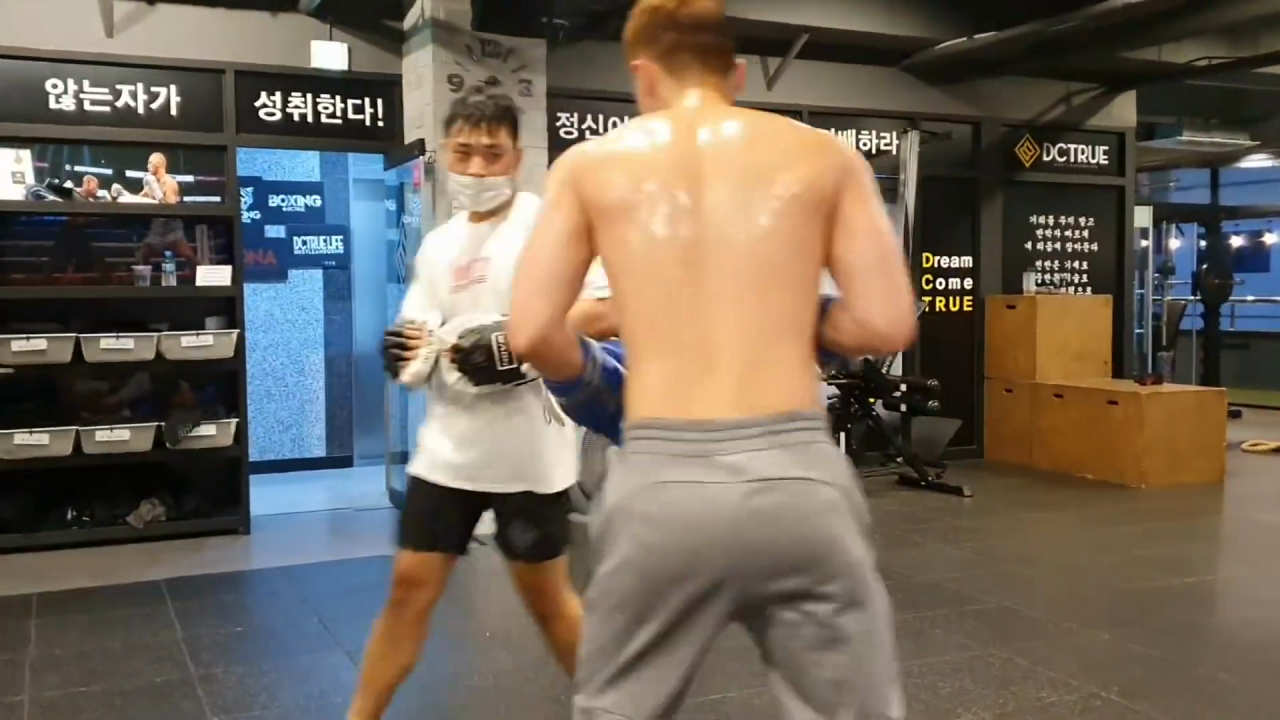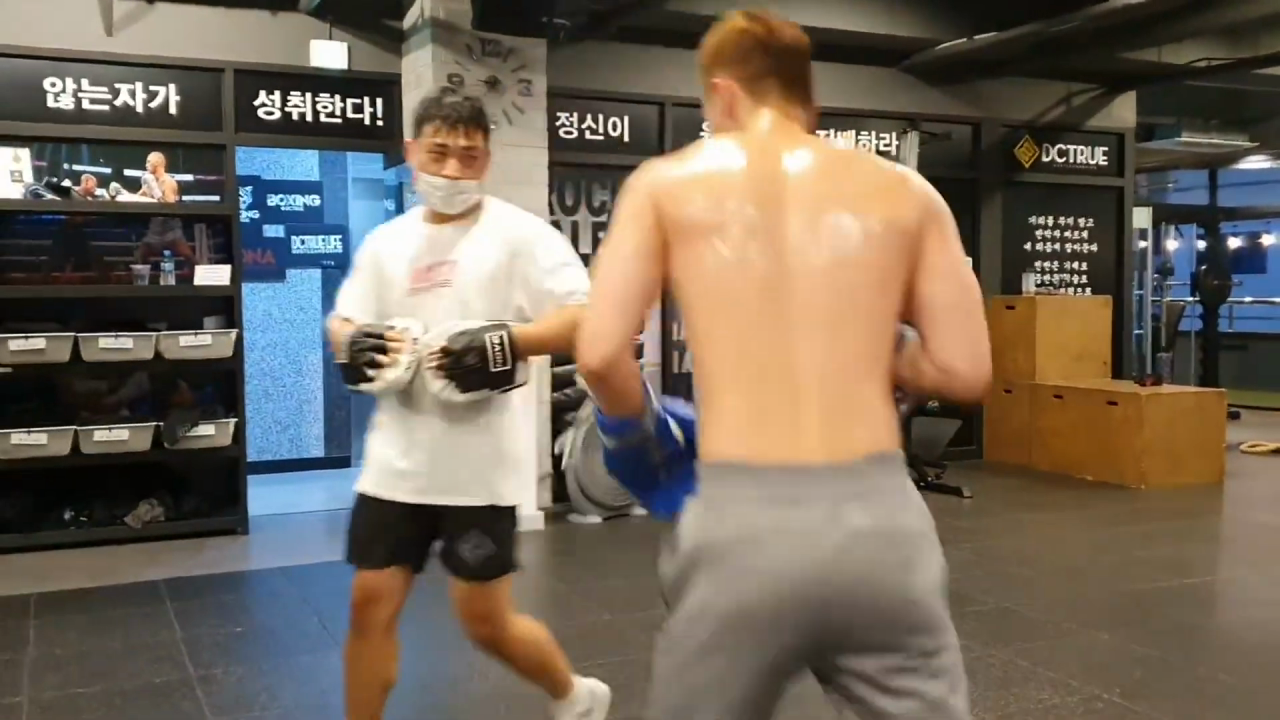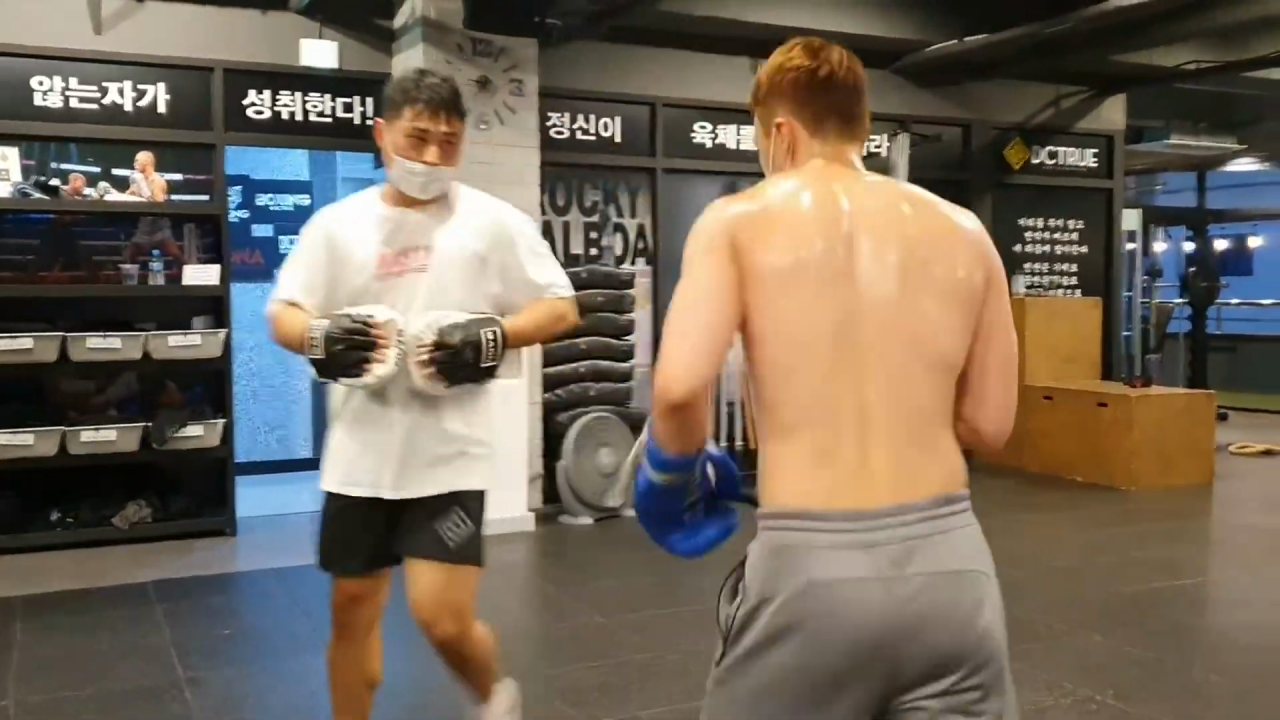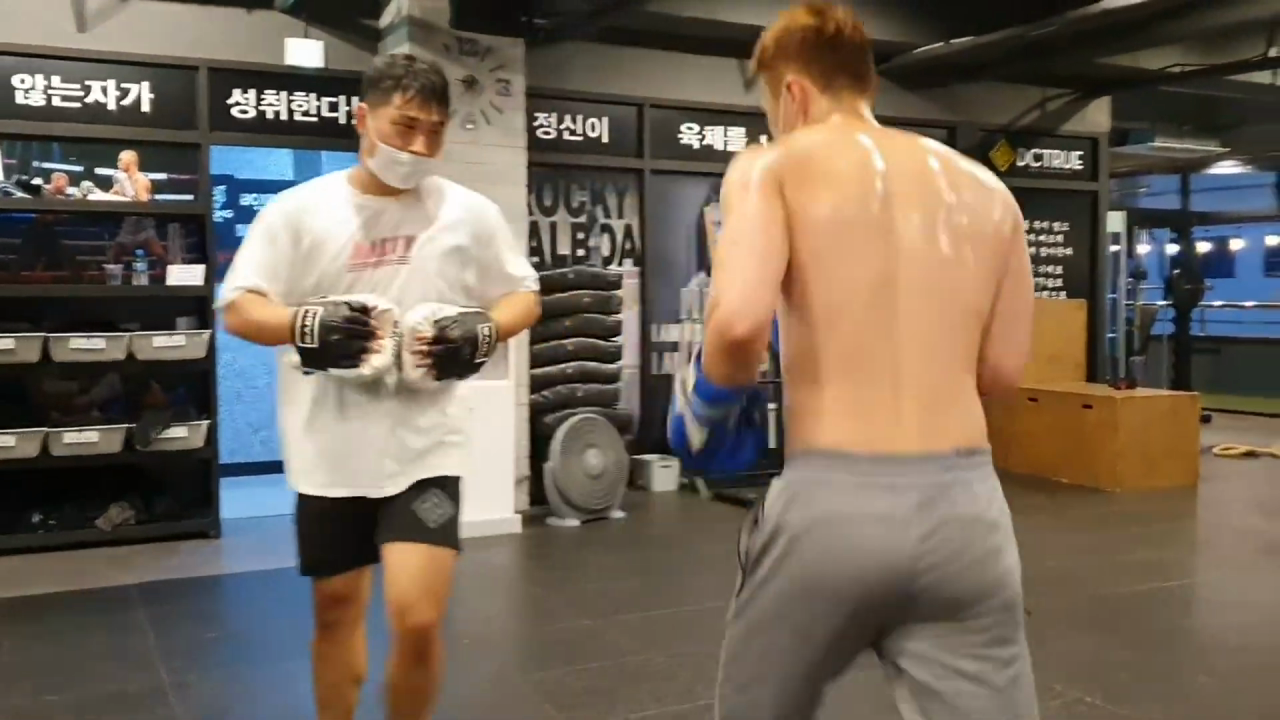
dt=0.1s
person 1, frame 1
left shoulder: (590, 165)
right shoulder: (824, 154)
left elbow: (531, 333)
right elbow: (887, 324)
left hip: (662, 484)
right hip: (797, 477)
person 1, frame 2
left shoulder: (665, 183)
right shoulder: (906, 194)
left elbow: (601, 351)
right elbow: (968, 370)
left wrist: (640, 431)
left hip: (741, 527)
right hip: (879, 526)
person 1, frame 3
left shoulder: (737, 222)
right shoulder: (963, 235)
left elbow: (678, 390)
right elbow: (992, 423)
left wrist: (670, 468)
left hip: (806, 571)
right hip: (946, 566)
person 1, frame 4
left shoulder: (770, 169)
right shoulder: (983, 190)
left elbow: (739, 320)
right elbow: (1002, 368)
left wrist: (705, 401)
left hip: (824, 510)
right hip: (963, 509)
person 2, frame 1
right shoulder: (441, 240)
right elbow: (419, 321)
right wrist: (404, 343)
left hip: (528, 452)
right hip: (448, 451)
left knee: (543, 595)
right knee: (409, 588)
person 2, frame 2
left shoulder: (520, 234)
right shoulder: (385, 242)
left elbow: (581, 318)
right elbow: (344, 322)
left wrist: (506, 343)
right wrist: (351, 344)
left hip: (486, 467)
right hip: (396, 466)
left knee: (485, 621)
right knee: (370, 606)
person 2, frame 3
left shoulder: (496, 223)
right shoulder: (336, 225)
left elbow: (560, 309)
right elbow: (282, 316)
left wrist: (494, 337)
right wrist: (320, 335)
left hip: (449, 460)
right hip: (359, 460)
left knee: (441, 620)
right knee: (352, 607)
person 2, frame 4
left shoulder: (470, 214)
right shoulder: (298, 209)
left elbow: (524, 299)
right elbow: (237, 306)
left wrist: (482, 332)
right wrist: (307, 325)
left hip: (421, 451)
right hip: (328, 457)
left knee: (416, 619)
right knee: (336, 607)
